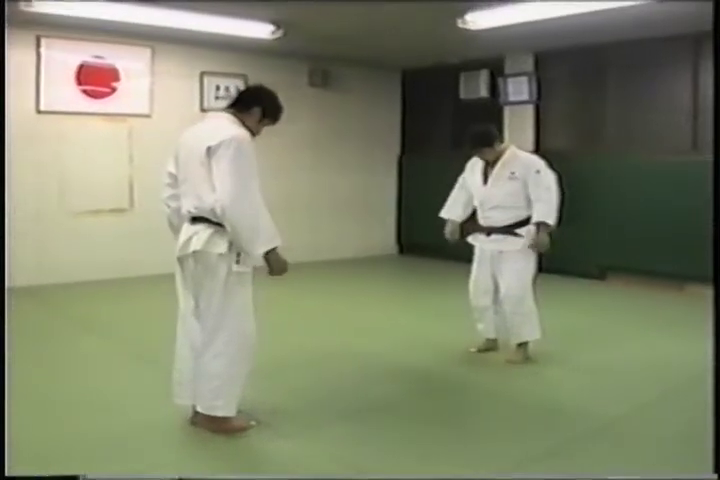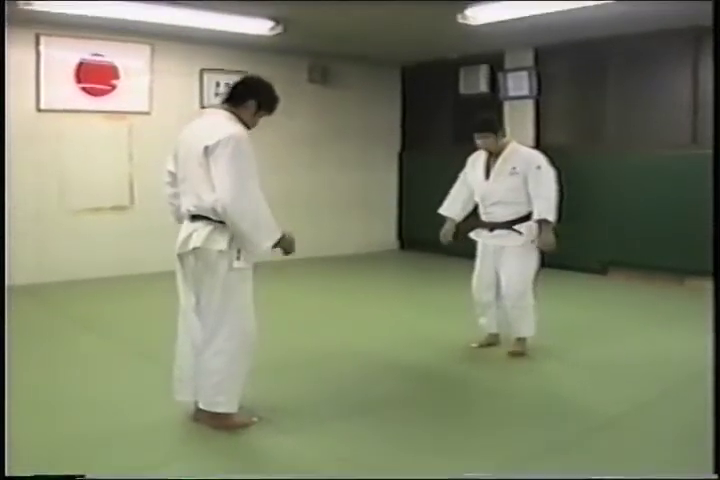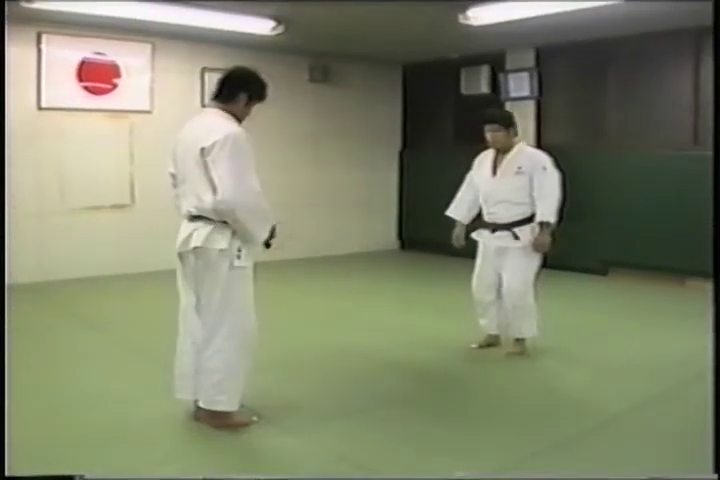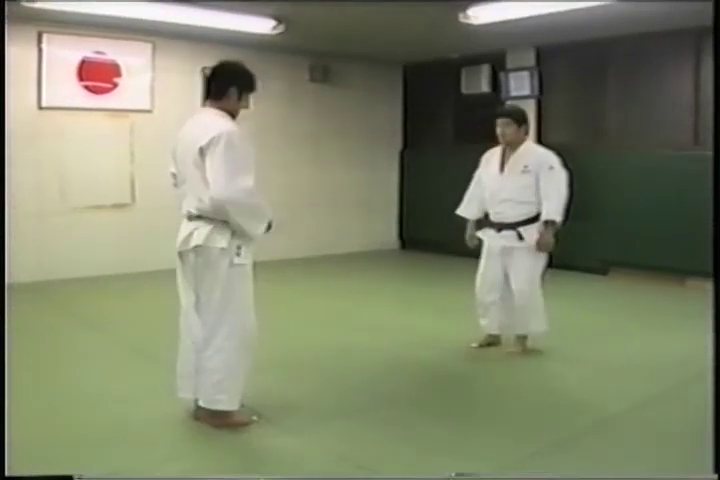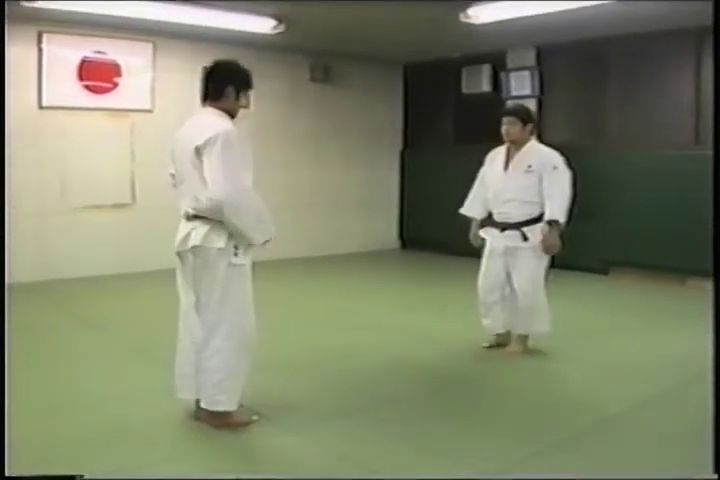
dt=0.2s
person 1, frame 1
left shoulder: (193, 132)
right shoulder: (234, 137)
left elbow: (172, 191)
right elbow: (238, 201)
right wrist: (269, 250)
left hip: (192, 239)
right hip: (220, 244)
left knee: (196, 324)
right knee: (227, 329)
left ankle: (200, 404)
right ankle: (214, 411)
person 1, frame 2
left shoulder: (192, 129)
right shoulder: (232, 135)
left elbow: (173, 187)
right elbow: (238, 199)
right wrist: (275, 238)
left hip: (192, 236)
right hip: (220, 241)
left knee: (198, 321)
right knee: (228, 326)
left ankle: (201, 400)
right ankle: (216, 408)
person 1, frame 3
left shoulder: (191, 129)
right shoulder: (229, 133)
left elbow: (179, 185)
right elbow: (238, 196)
right wrist: (266, 226)
left hip: (193, 234)
right hip: (221, 241)
left knee: (198, 320)
right knee: (228, 324)
left ankle: (202, 399)
right ankle: (217, 407)
person 1, frame 4
left shoulder: (189, 129)
right shoulder: (225, 131)
right elbow: (230, 194)
right wrist: (261, 220)
left hip: (193, 233)
right hip: (221, 240)
left knee: (199, 319)
right knee: (228, 324)
left ankle: (202, 398)
right ankle: (217, 406)
person 1, frame 5
left shoulder: (188, 129)
right shoulder: (222, 131)
right elbow: (228, 195)
right wrist: (259, 230)
left hip: (192, 233)
right hip: (220, 240)
left knee: (199, 320)
right knee: (228, 324)
left ankle: (202, 399)
right ankle: (217, 406)
person 2, frame 1
left shoulder: (528, 163)
right shoulder: (473, 165)
left elbow: (546, 195)
right elbow: (462, 193)
left wrist: (542, 229)
right wrist: (453, 221)
left hip: (517, 239)
right hip: (485, 238)
left knee: (514, 292)
right knee: (480, 290)
left ankle: (522, 345)
right ankle: (490, 338)
person 2, frame 2
left shoulder: (529, 158)
right shoulder: (475, 160)
left elbow: (544, 194)
right elbow: (463, 191)
left wrist: (546, 228)
right wrist: (451, 222)
left hip: (519, 235)
right hip: (488, 234)
left knee: (515, 287)
right knee: (483, 286)
left ankle: (520, 339)
right ankle: (492, 333)
person 2, frame 3
left shoulder: (535, 159)
right shoulder: (483, 160)
left elbow: (548, 196)
right elbow: (470, 193)
left wrist: (544, 231)
right wrist: (460, 225)
left hip: (521, 236)
right hip: (490, 235)
left knee: (516, 289)
right knee: (483, 286)
left ankle: (520, 338)
right ankle: (492, 333)
person 2, frame 4
left shoulder: (542, 158)
right shoulder: (490, 157)
left elbow: (554, 195)
right elbow: (478, 192)
left wrist: (548, 230)
right wrist: (472, 224)
left hip: (526, 235)
right hip: (495, 234)
left knee: (524, 289)
right knee: (487, 285)
left ankle: (522, 337)
right ankle: (492, 333)
person 2, frame 5
left shoulder: (547, 158)
right shoulder: (494, 156)
left elbow: (557, 195)
right elbow: (481, 191)
left wrist: (553, 231)
right wrist: (476, 224)
left hip: (529, 235)
right hip: (497, 234)
left knee: (527, 289)
right knee: (489, 285)
left ankle: (522, 337)
right ankle: (501, 332)
